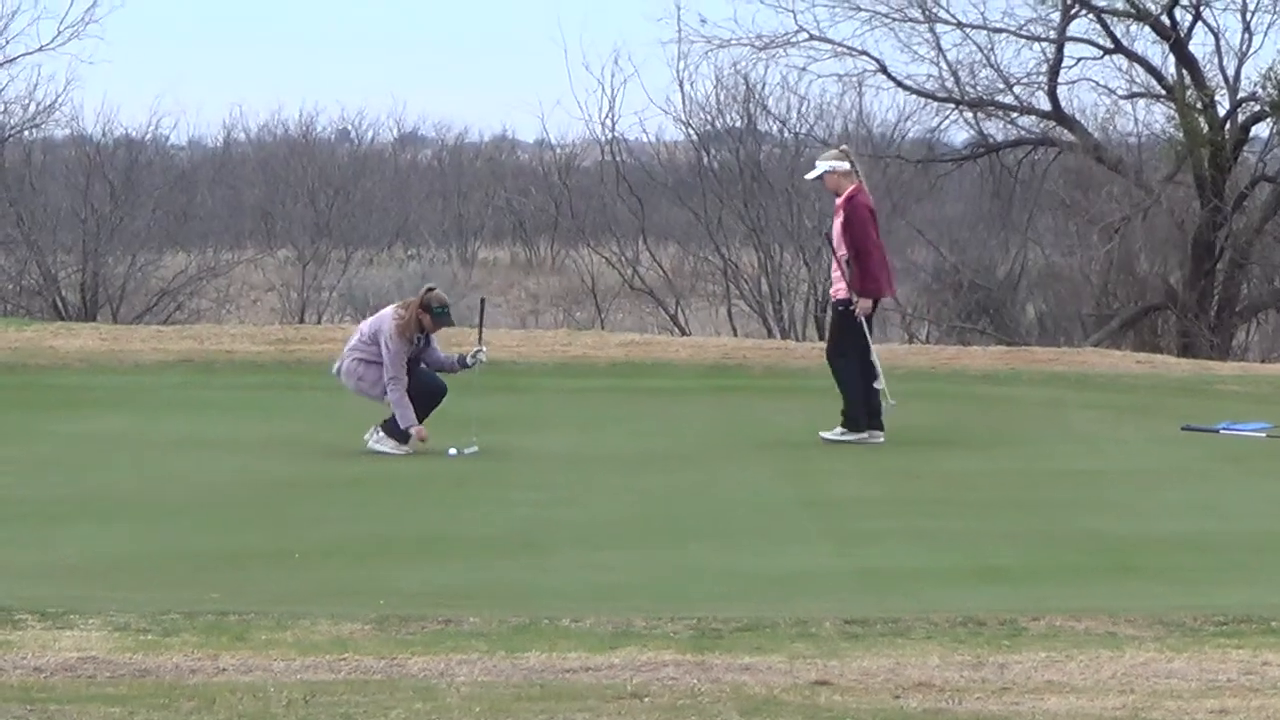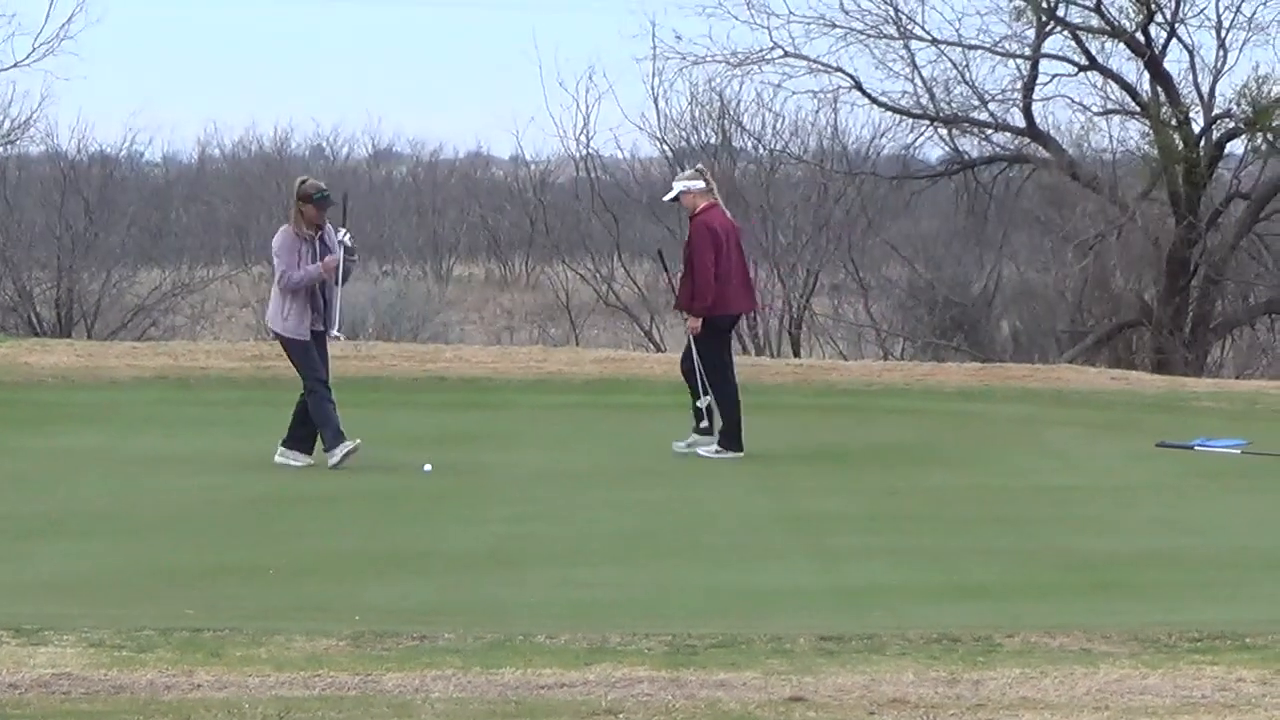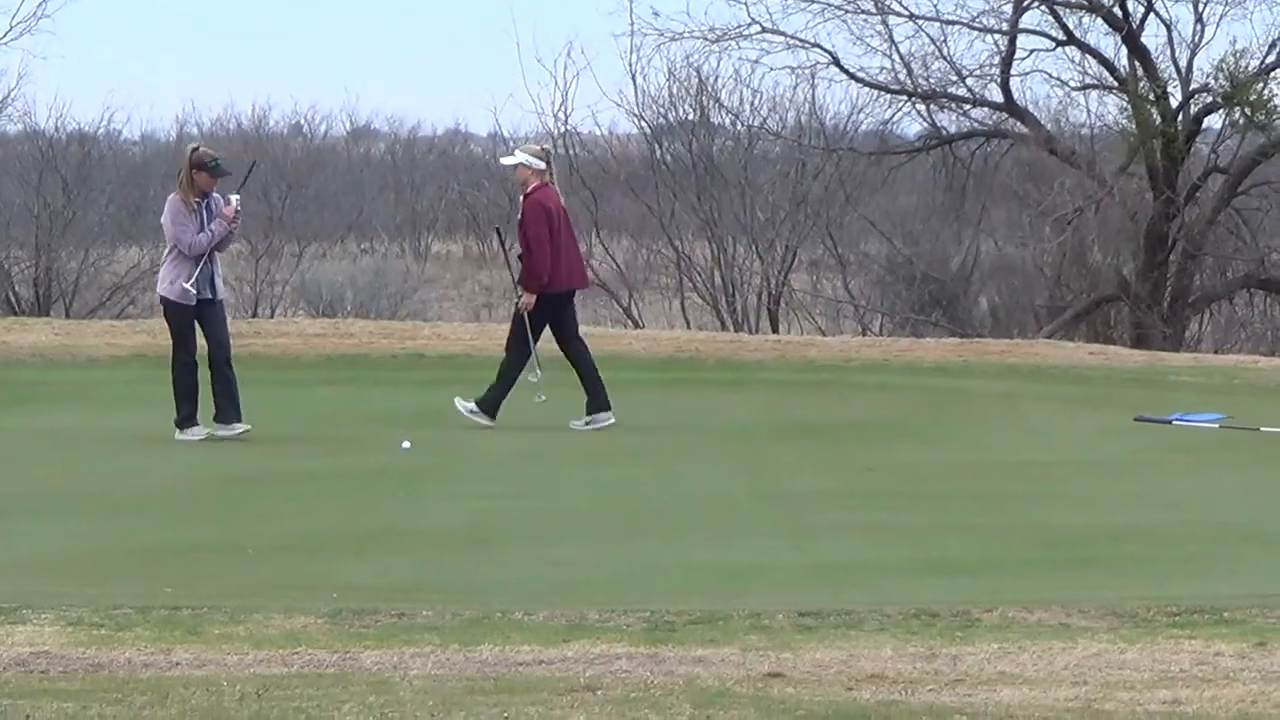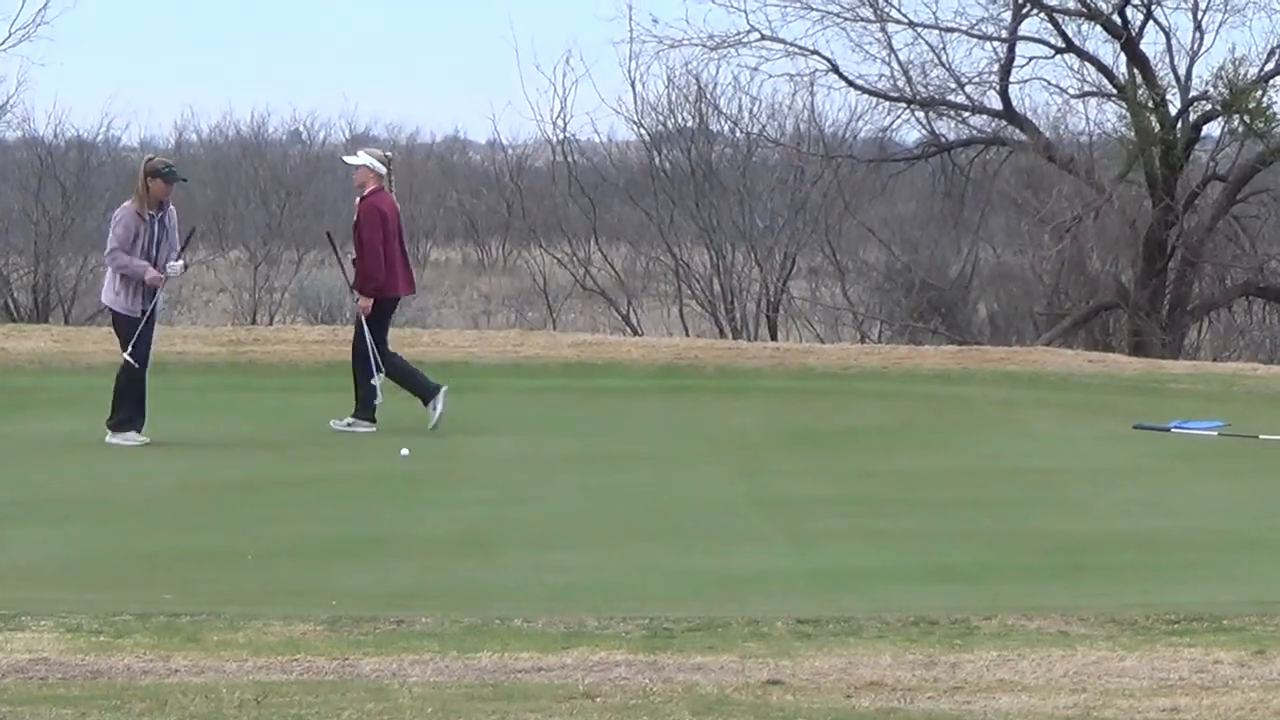
dt=0.7s
person 1, frame 1
left shoulder: (857, 204)
right shoulder: (846, 203)
left elbow: (869, 251)
left wrist: (867, 293)
right wrist: (838, 287)
left hip: (857, 294)
right hip: (846, 291)
left knee: (839, 354)
right knee: (857, 355)
left ankle: (855, 422)
right ankle: (869, 425)
person 1, frame 2
left shoulder: (703, 223)
right shoulder: (723, 217)
left elbow: (703, 272)
left wrist: (696, 312)
left hip: (716, 309)
right hip: (730, 305)
left knee: (716, 373)
right knee: (694, 366)
left ankle: (731, 443)
right ankle: (705, 431)
person 1, frame 3
left shoulder: (534, 202)
right shoulder: (550, 195)
left elbow: (538, 249)
left wrist: (531, 289)
left hip: (547, 285)
right hip: (563, 282)
left knee: (518, 346)
right knee: (572, 345)
left ankle: (488, 408)
right ankle: (600, 409)
person 1, frame 4
left shoulder: (371, 205)
right shoulder: (382, 200)
left elbow: (373, 253)
left wrist: (367, 293)
left hip: (380, 290)
right hip: (389, 287)
left knee: (370, 352)
right knee: (368, 351)
left ankle: (429, 391)
right ankle: (363, 415)
person 2, frame 1
right shoulder: (395, 328)
left elbow: (433, 358)
right elbow: (395, 382)
left wrist: (464, 360)
right wrist: (411, 425)
left hip: (381, 367)
right hip: (360, 367)
left knee: (436, 388)
right knee: (430, 388)
left ankle: (385, 431)
right ankle: (387, 436)
person 2, frame 2
left shoulder: (328, 233)
right shoulder: (287, 236)
left elbow: (339, 279)
right elbow: (287, 279)
left wrist: (347, 255)
right wrist: (319, 270)
left hip: (318, 321)
right hip: (291, 321)
left knee: (316, 383)
right knee: (317, 381)
left ankle: (292, 448)
right ankle: (335, 445)
person 2, frame 3
left shoulder: (215, 201)
right shoulder: (176, 204)
left elbow: (220, 245)
right elbow: (192, 246)
left wrist: (232, 224)
right wrist: (221, 222)
left hip: (210, 288)
right hip: (180, 289)
left knee: (221, 350)
right knee: (185, 356)
left ankle: (228, 418)
right ankle: (186, 424)
person 2, frame 4
left shoulder: (169, 213)
right shoulder: (128, 213)
left elbow: (170, 250)
right elbow: (113, 254)
left wrist: (175, 265)
right wrist: (145, 271)
left hip: (148, 298)
right hip: (124, 297)
left knee: (139, 359)
right knee: (135, 360)
left ankle: (128, 426)
right ankle: (119, 428)
